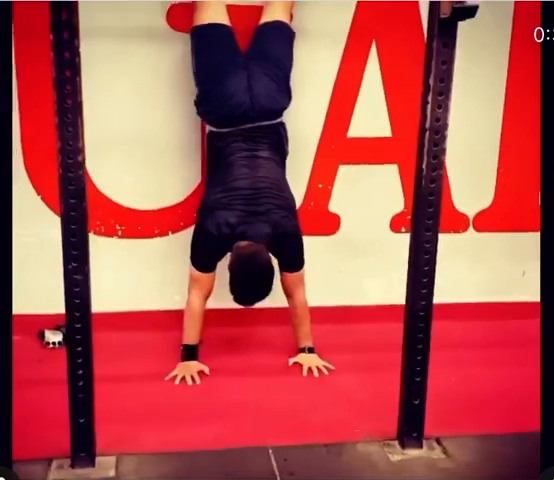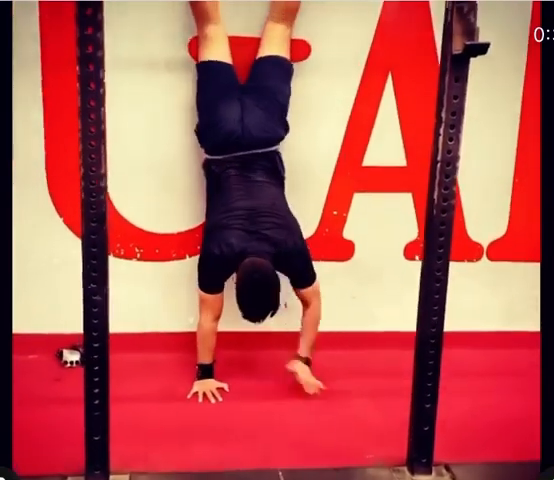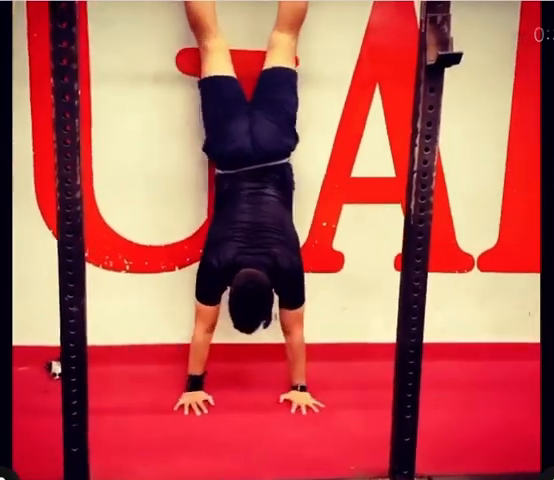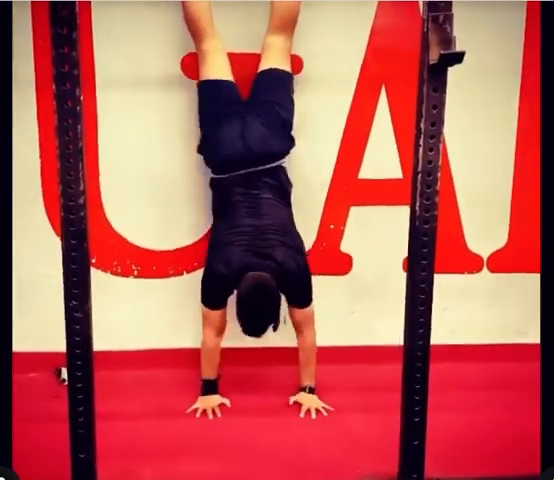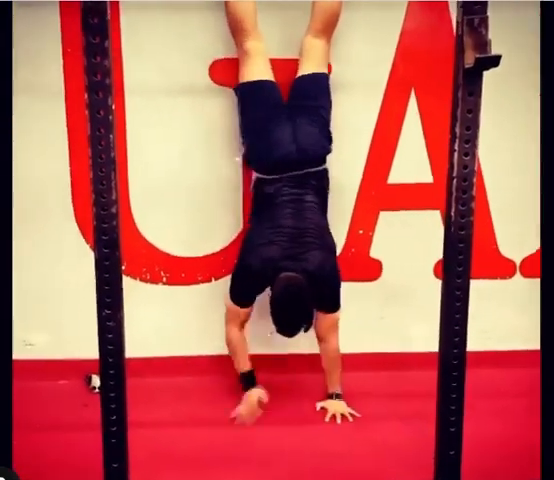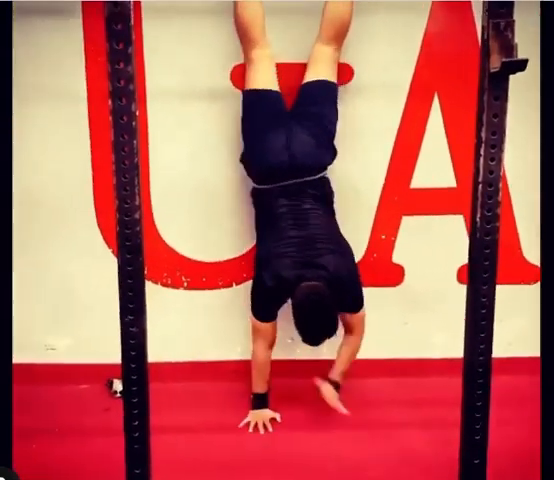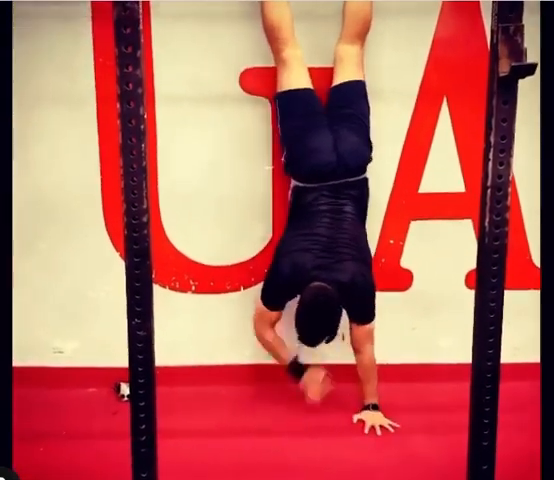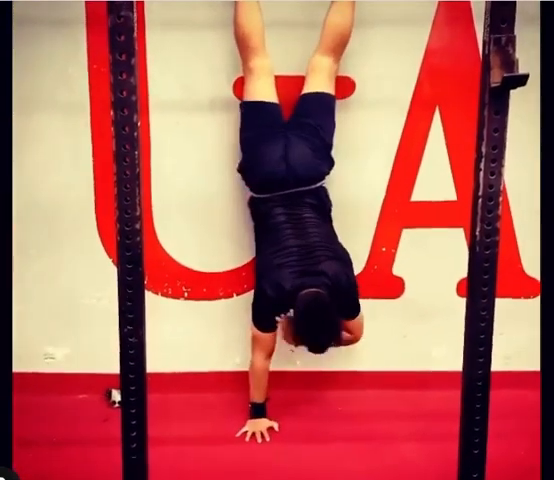
dt=0.5s
person 1, frame 1
left shoulder: (285, 227)
right shoulder: (212, 227)
left elbow: (296, 293)
right elbow: (197, 295)
left wrist: (308, 349)
right wrist: (188, 355)
left hip: (263, 110)
right hip: (227, 112)
person 1, frame 2
left shoulder: (290, 246)
right shoulder: (219, 249)
left elbow: (312, 302)
right elbow: (208, 316)
left wrist: (303, 360)
right wrist: (204, 374)
left hip: (260, 137)
right hip: (226, 136)
person 1, frame 3
left shoulder: (287, 264)
right shoulder: (217, 261)
left elbow: (294, 332)
right elbow: (202, 329)
left wrist: (300, 387)
right wrist: (192, 386)
left hip: (270, 145)
right hip: (235, 152)
left knee: (283, 38)
right knee: (212, 42)
person 1, frame 4
left shoulder: (292, 265)
right shoulder: (221, 267)
left elbow: (306, 332)
right elbow: (211, 333)
left wrist: (309, 387)
right wrist: (207, 390)
left hip: (265, 151)
right hip: (229, 154)
left knee: (277, 39)
right knee: (208, 44)
person 1, frame 5
left shoulder: (324, 269)
right shoulder: (254, 264)
left elbow: (328, 339)
right elbow: (233, 327)
left wrist: (336, 394)
right wrist: (248, 386)
left hip: (306, 150)
right hip: (274, 154)
left knee: (316, 39)
right knee: (250, 43)
person 1, frame 6
left shoulder: (342, 271)
right shoulder: (271, 278)
right elbow: (262, 345)
left wrist: (333, 381)
right wrist: (258, 404)
left hip: (307, 155)
right hip: (271, 160)
left knee: (326, 46)
right knee: (258, 50)
person 1, frame 7
left shoulder: (357, 280)
right shoulder: (287, 269)
left elbow: (363, 348)
right elbow: (273, 328)
left wrist: (373, 405)
right wrist: (299, 370)
left hip: (346, 162)
right hip: (313, 163)
left knee: (348, 49)
right knee: (289, 53)
person 1, frame 8
left shoulder: (340, 278)
right shoulder: (272, 288)
left elbow: (354, 333)
right elbow: (261, 355)
right wrist: (255, 413)
left hip: (304, 170)
right hip: (268, 171)
left knee: (324, 60)
right knee: (257, 63)
